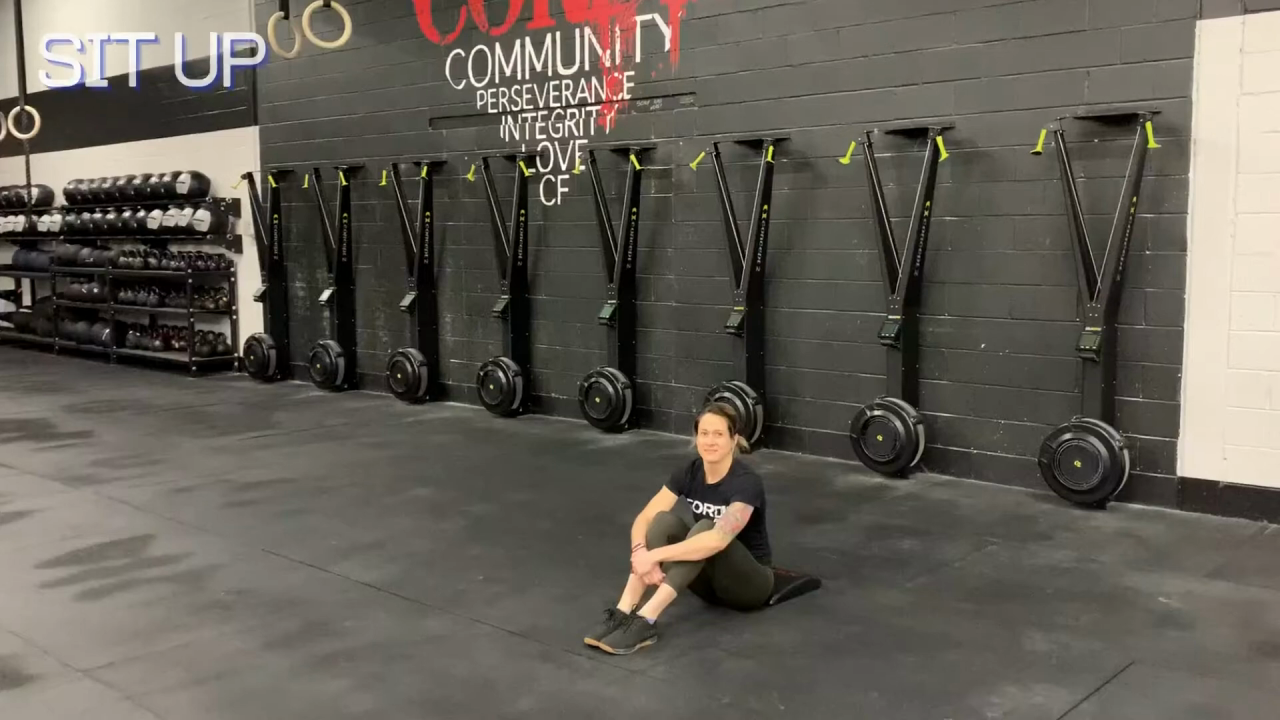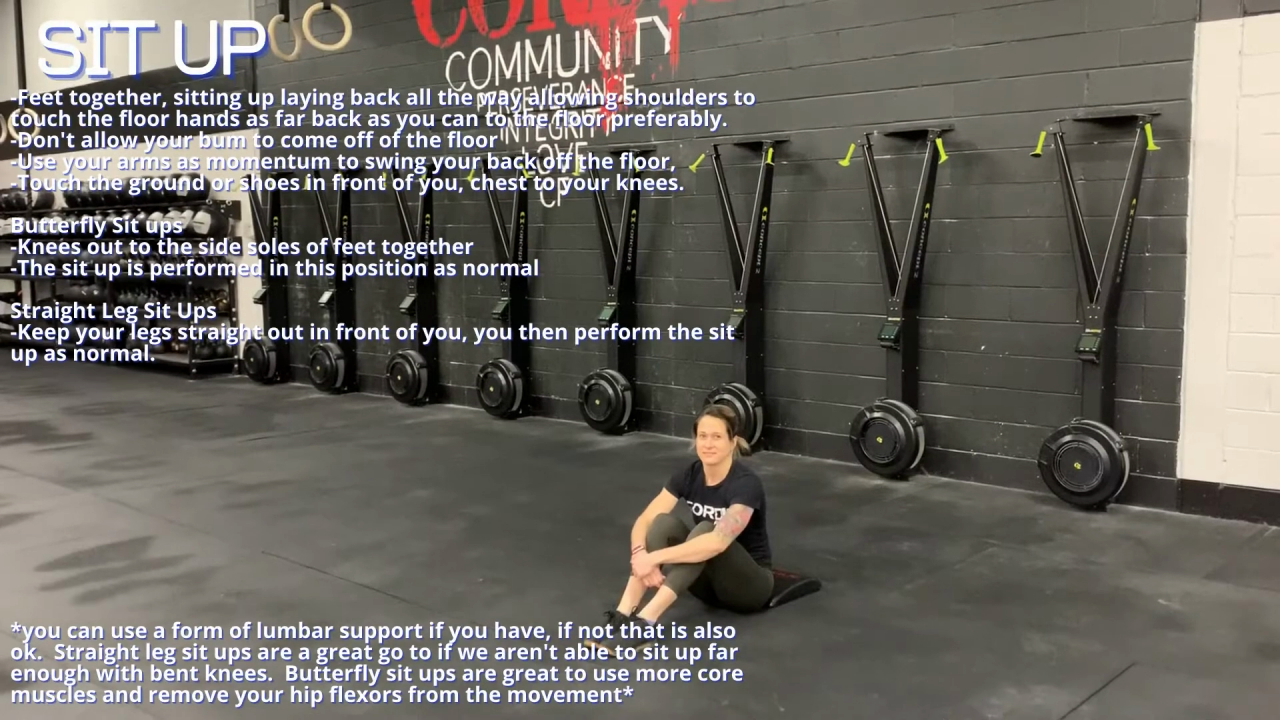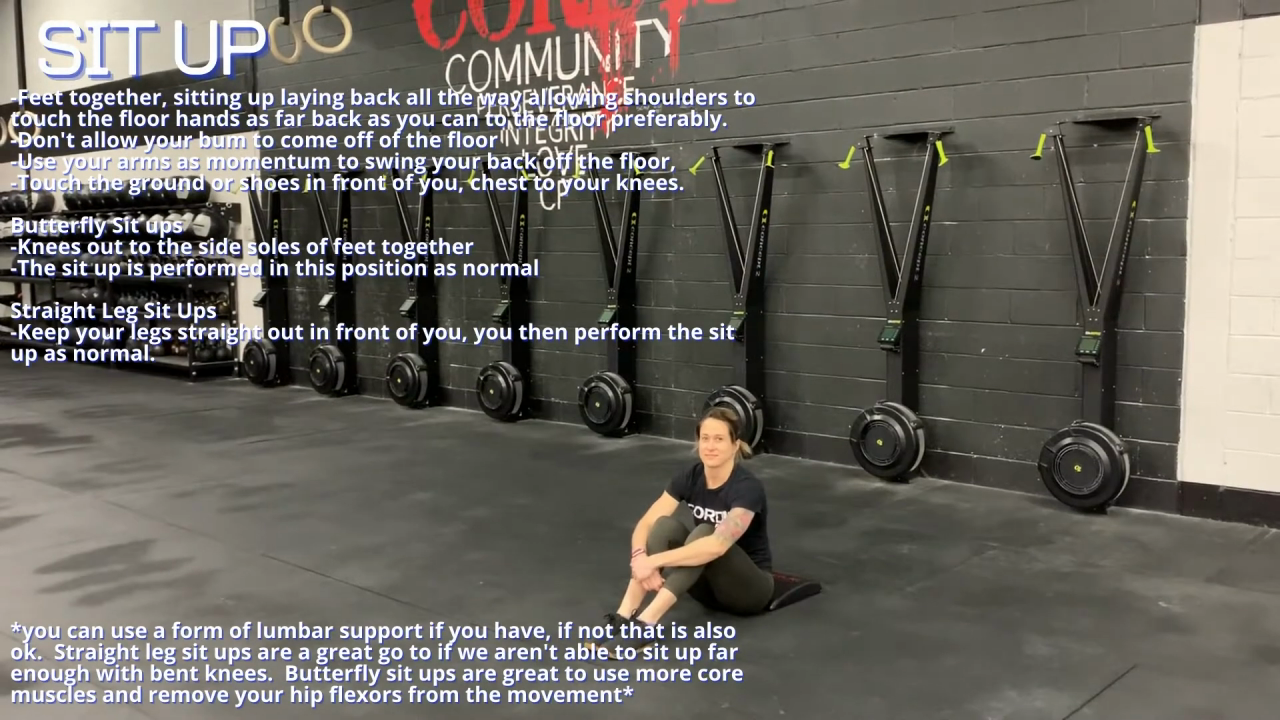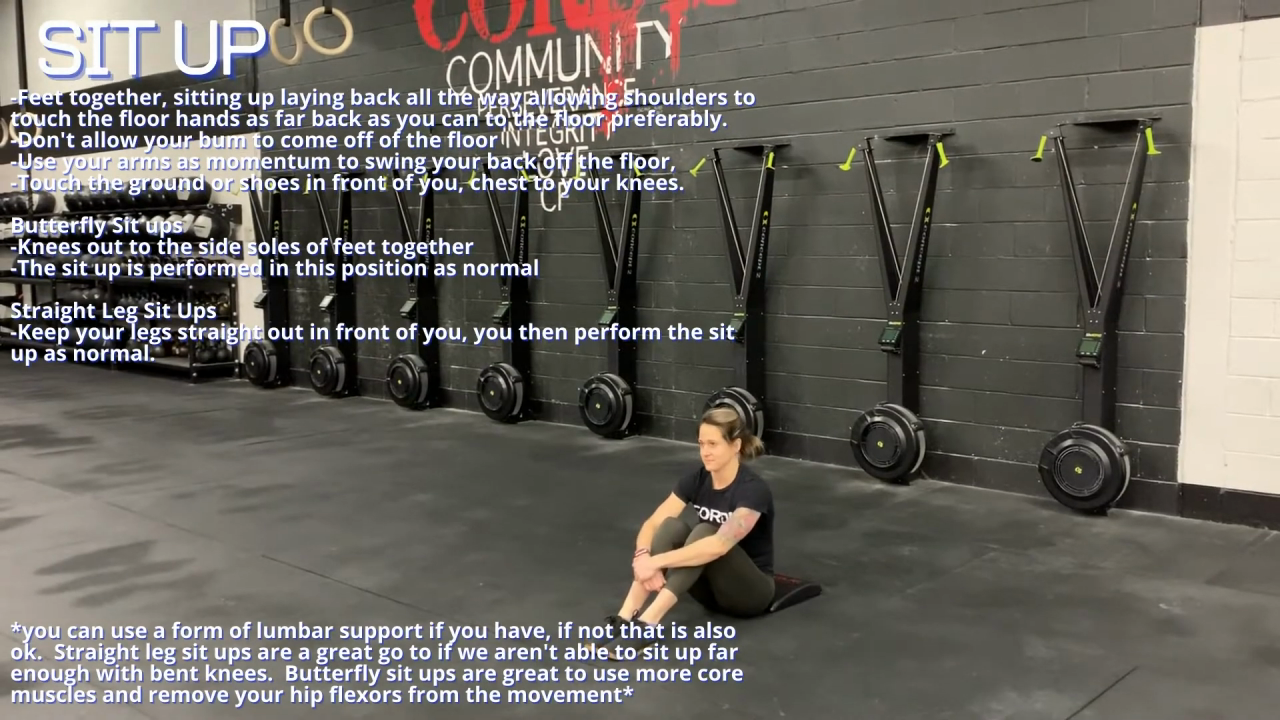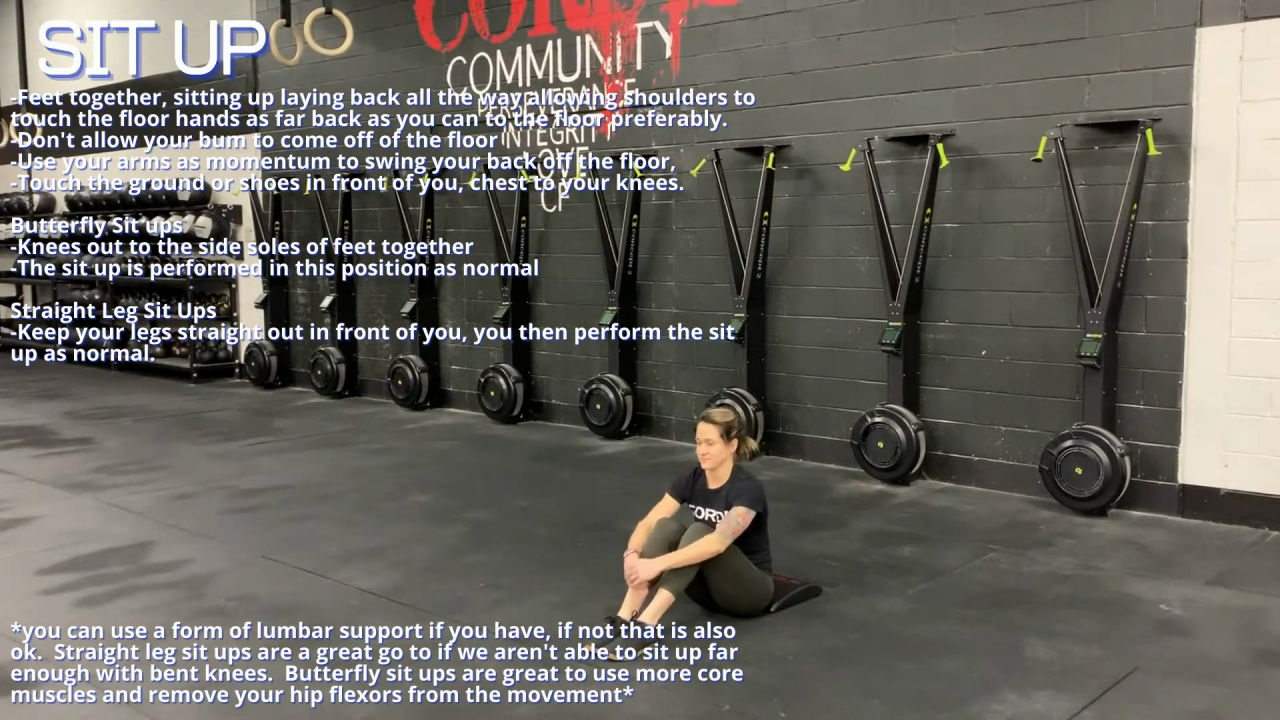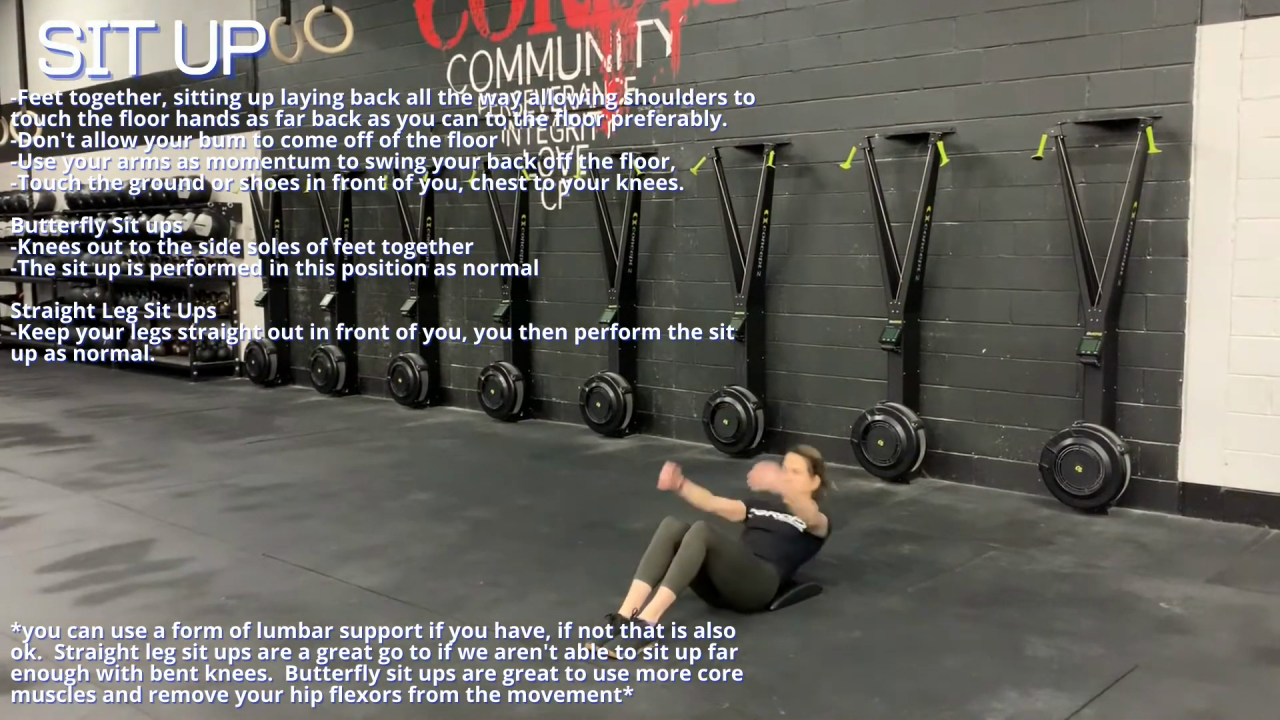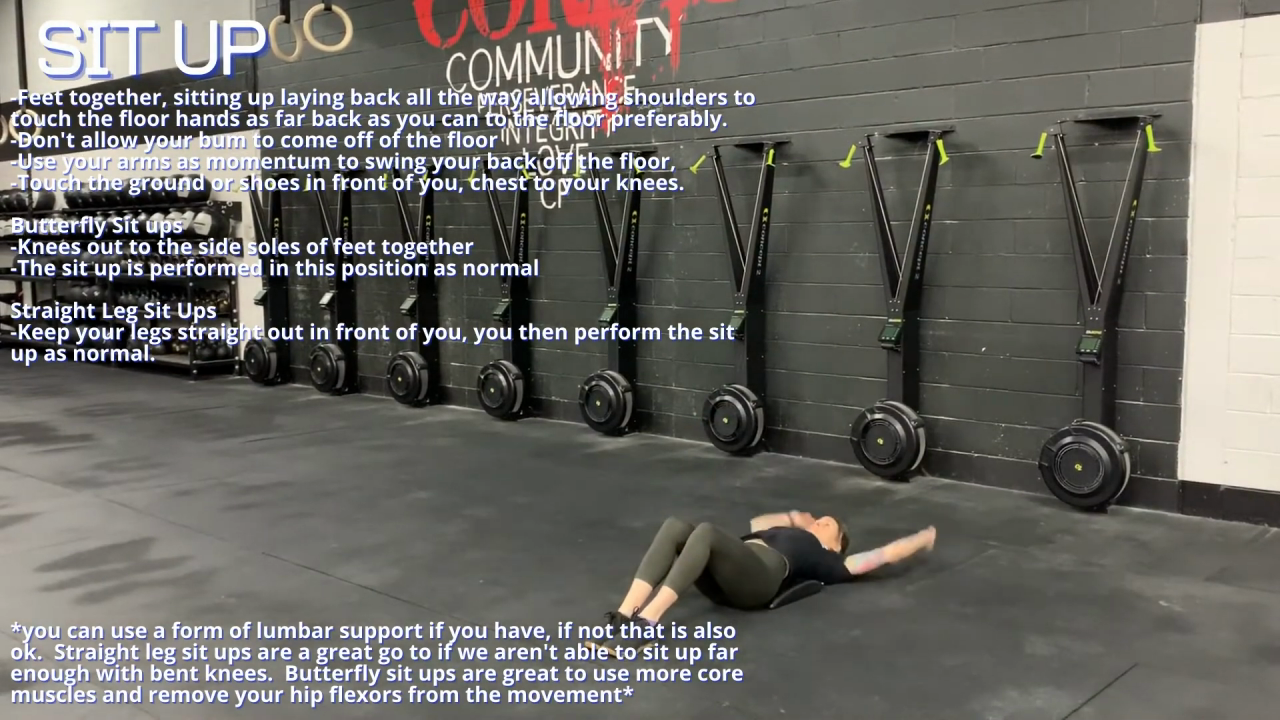
dt=0.7s
person 1, frame 1
left shoulder: (746, 482)
right shoulder: (688, 472)
left elbow: (718, 540)
right elbow: (644, 519)
left wrist: (654, 556)
right wrist: (639, 553)
left hip: (748, 580)
right hip: (708, 577)
left knee: (704, 529)
right knee: (665, 521)
left ankle: (645, 620)
right ankle: (623, 613)
person 1, frame 2
left shoulder: (746, 484)
right shoulder: (689, 475)
left elbow: (718, 542)
right elbow: (644, 521)
left wrist: (654, 558)
right wrist: (640, 555)
left hip: (749, 582)
right hip: (708, 578)
left knee: (705, 531)
right knee: (664, 523)
left ankle: (645, 622)
right ankle: (624, 616)
person 1, frame 3
left shoulder: (747, 488)
right shoulder: (690, 478)
left elbow: (718, 545)
right elbow: (645, 525)
left wrist: (654, 561)
right wrist: (639, 558)
left hip: (749, 586)
right hip: (708, 583)
left knee: (704, 533)
right knee: (666, 525)
left ankle: (645, 623)
right ankle: (624, 617)
person 1, frame 4
left shoulder: (754, 489)
right shoulder: (697, 480)
left elbow: (720, 545)
right elbow: (652, 524)
left wrist: (657, 562)
right wrist: (643, 557)
left hip: (750, 589)
right hip: (709, 586)
left knee: (704, 534)
right knee: (672, 527)
left ankle: (646, 624)
right ankle: (625, 619)
person 1, frame 5
left shoulder: (748, 488)
right shoulder: (691, 480)
left elbow: (718, 542)
right elbow: (647, 524)
left wrist: (657, 564)
right wrist: (632, 556)
left hip: (749, 587)
right hip: (707, 586)
left knee: (699, 532)
right knee: (668, 525)
left ankle: (645, 624)
right ankle: (624, 619)
person 1, frame 6
left shoulder: (814, 524)
right shoulder: (761, 505)
left elbow: (806, 511)
right elbow: (713, 504)
left wrist: (779, 484)
right wrist: (679, 484)
left hip: (758, 584)
right hip: (717, 581)
left knee: (702, 531)
right knee: (671, 526)
left ankle: (647, 624)
right ankle: (624, 617)
person 1, frame 7
left shoulder: (829, 561)
right shoulder: (788, 533)
left elbow: (881, 555)
right elbow: (755, 523)
right wrist: (792, 519)
left hip: (761, 574)
right hip: (723, 578)
left knee: (705, 531)
right knee: (675, 528)
left ankle: (646, 622)
right ankle: (624, 616)
